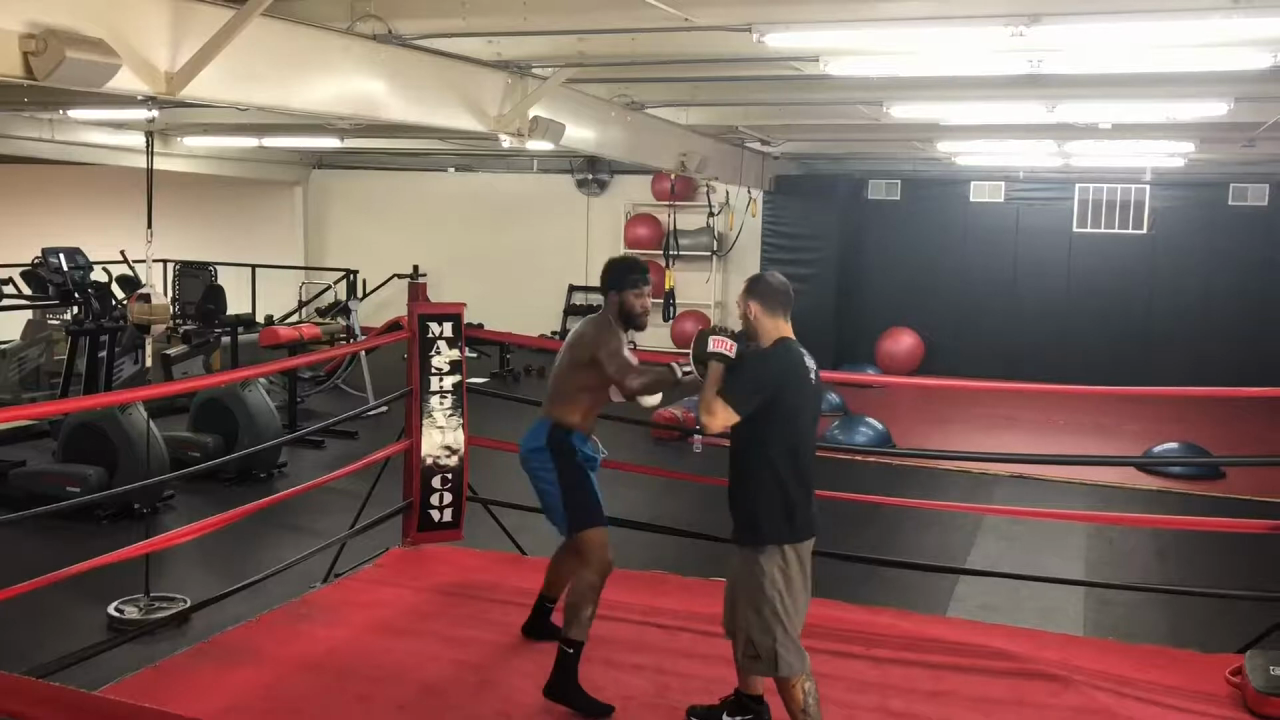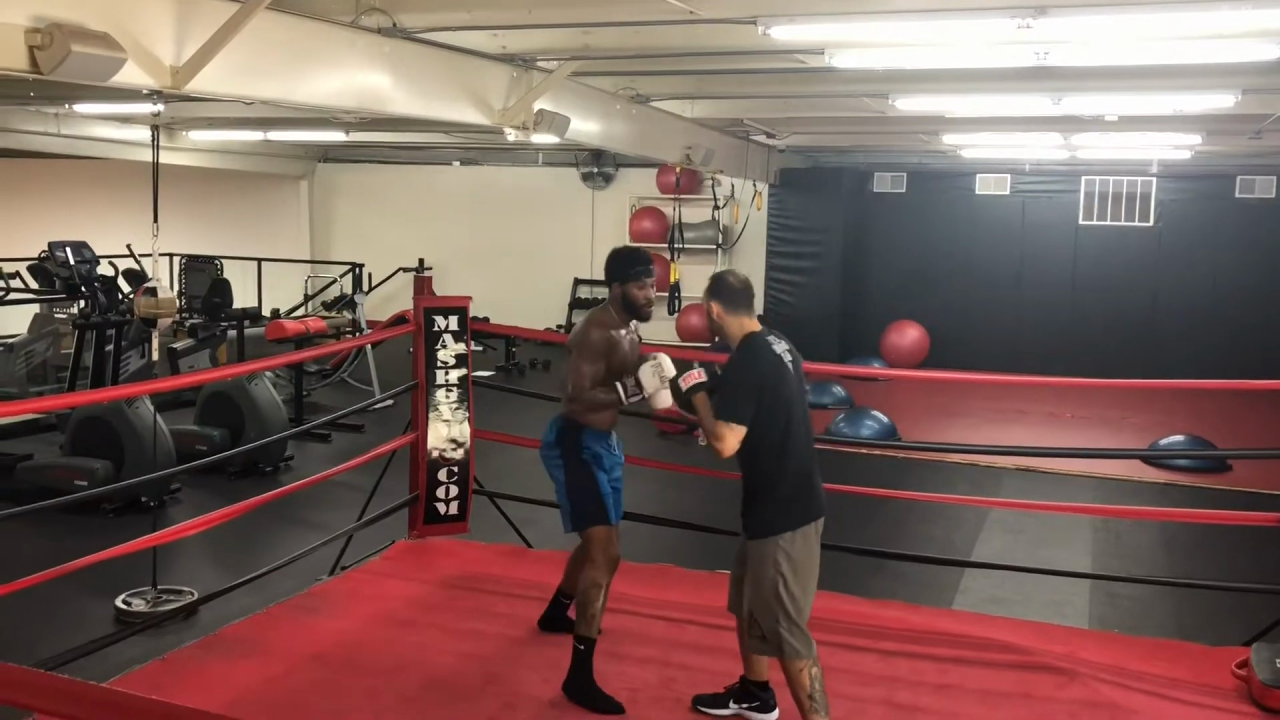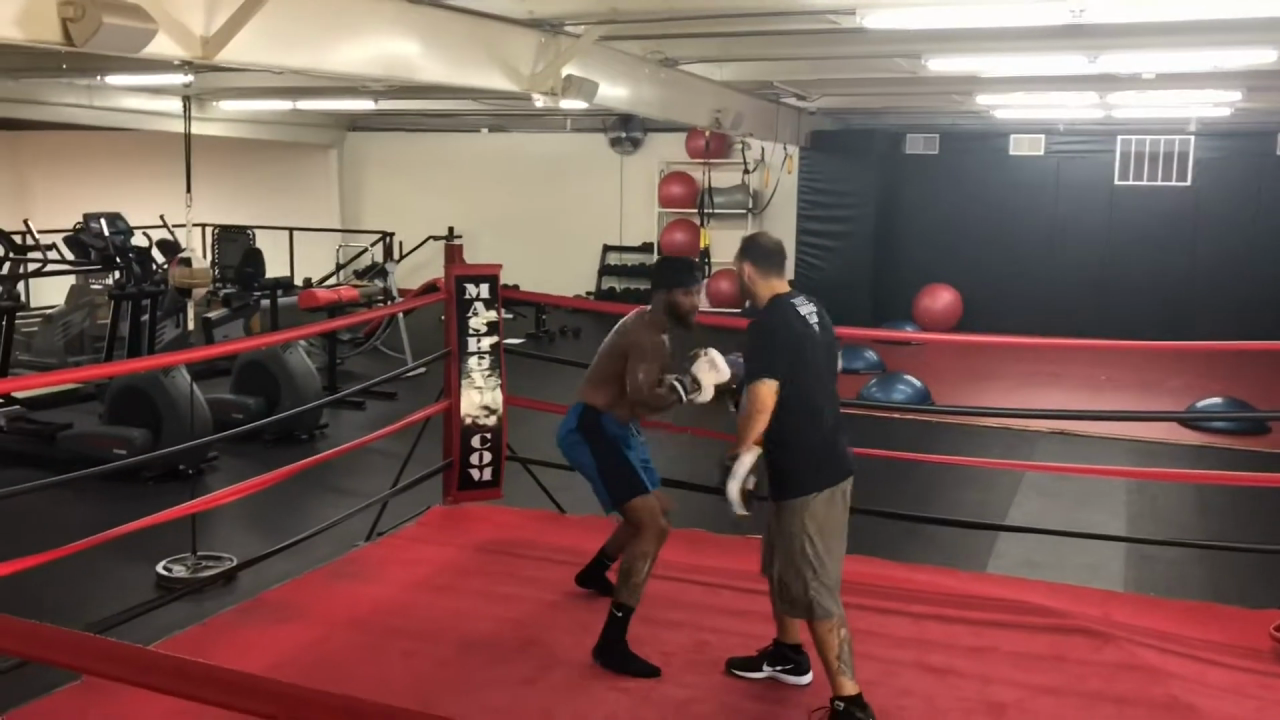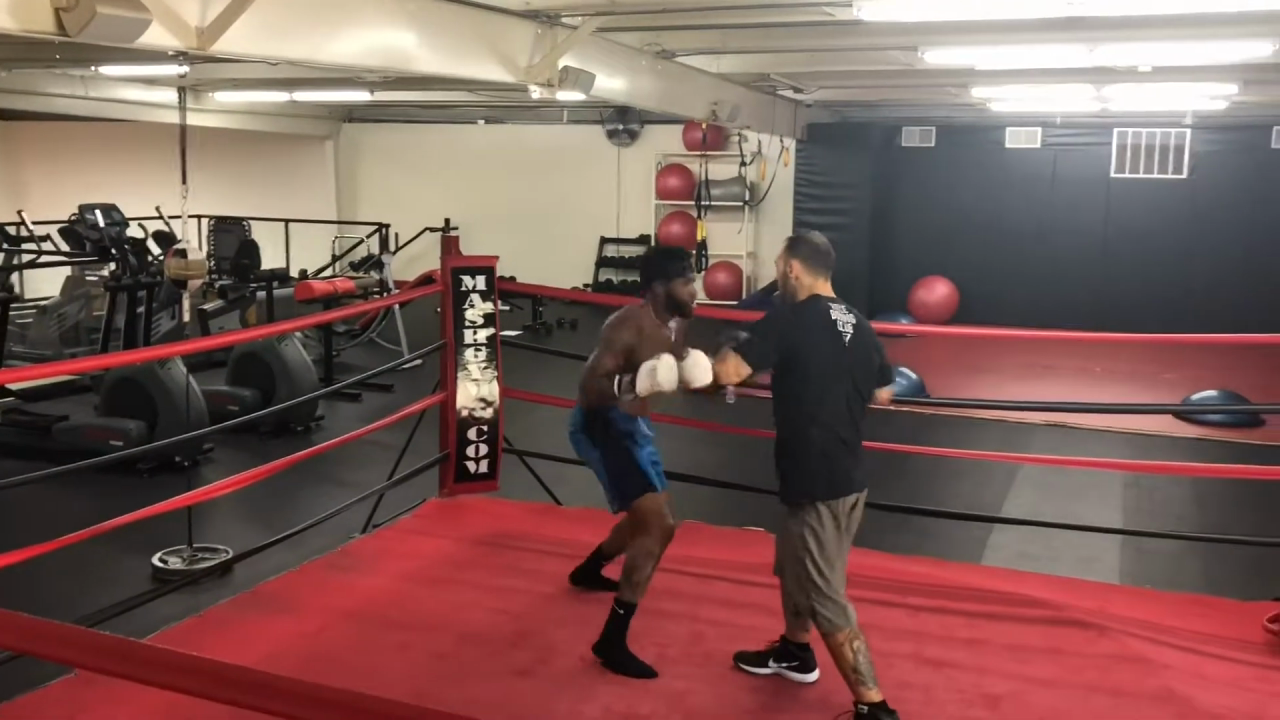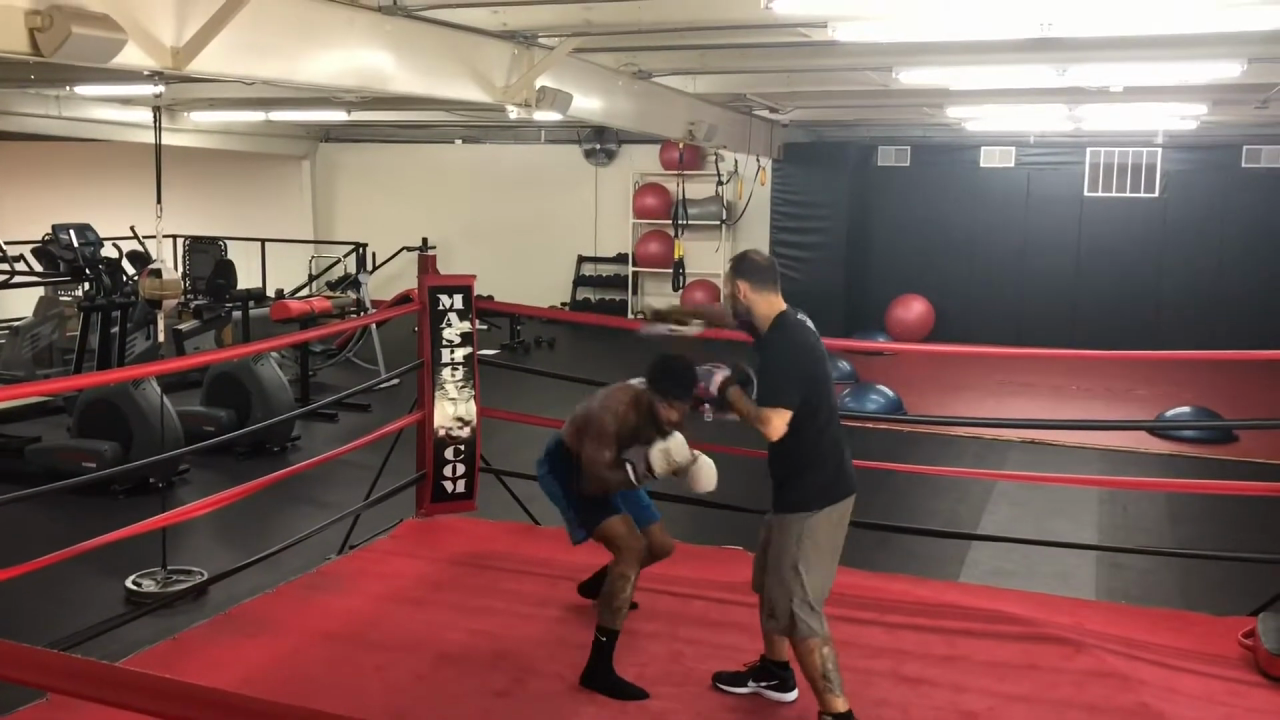
dt=1s
person 1, frame 1
left shoulder: (766, 363)
right shoulder: (801, 363)
left elbow: (712, 420)
left wrist: (717, 362)
right wrist: (734, 367)
left hip: (776, 527)
right hip: (782, 518)
left knee: (778, 641)
right knee: (742, 619)
person 1, frame 2
left shoulder: (743, 365)
right shoulder: (776, 345)
left elbow: (726, 443)
left wrist: (699, 396)
left hip: (785, 513)
right hip: (783, 502)
left knee: (785, 628)
right knee: (747, 602)
person 1, frame 3
left shoulder: (767, 324)
right shoulder: (805, 309)
left elbow: (761, 398)
right elbow: (828, 369)
left wrist: (742, 456)
left hip: (810, 474)
right hip: (824, 462)
left knee: (815, 588)
right knee: (781, 565)
right ankle: (786, 653)
person 1, frame 4
left shoulder: (788, 320)
right shoulder: (857, 326)
left elbow: (726, 372)
right elbow: (882, 394)
left wrist: (740, 344)
left hip: (816, 483)
right hip: (845, 475)
left knee: (823, 596)
right knee: (795, 569)
right ankle: (794, 652)
person 1, frame 5
left shoulder: (784, 346)
right shoulder: (782, 322)
left elbow: (773, 427)
right elbow: (729, 314)
left wrist: (731, 394)
right wrist: (681, 312)
left hip: (816, 492)
right hip: (800, 486)
left knee: (800, 603)
right knee: (771, 578)
right ankle: (775, 670)
person 2, frame 1
left shoulder: (598, 331)
right shoulder: (604, 334)
right elbow: (639, 383)
left wrist: (625, 388)
right wrist: (689, 371)
left hip: (558, 444)
right hip: (557, 448)
left knee: (579, 543)
right knee: (597, 559)
left ankle: (539, 620)
right ankle: (564, 679)
person 2, frame 2
left shoulder: (631, 328)
right shoulder: (596, 331)
right elbow: (580, 399)
left wrist: (653, 385)
right wrist: (636, 386)
left hip: (603, 443)
right hip: (575, 444)
left knee: (598, 543)
right knee: (605, 554)
left ankle: (556, 613)
right ankle: (580, 677)
person 2, frame 3
left shoulder: (653, 324)
right shoulder: (647, 332)
right elbow: (642, 402)
left wrist: (693, 381)
right wrist: (691, 382)
left hip: (615, 428)
right hip: (593, 430)
left knee: (654, 511)
right knee: (653, 528)
left ankle: (594, 573)
right ankle: (612, 644)
person 2, frame 4
left shoulder: (674, 325)
right shoulder: (630, 325)
left elbow: (670, 370)
right elbow: (590, 387)
left wrist: (687, 371)
right wrist: (637, 383)
left hip: (626, 424)
right hip: (601, 426)
left knee: (646, 515)
right knee: (659, 527)
left ankle: (589, 570)
right ankle: (612, 640)
person 2, frame 5
left shoulder: (665, 410)
right shoulder: (612, 409)
left elbow: (660, 445)
right elbow: (593, 482)
left wrist: (684, 459)
right wrist: (646, 465)
left hip: (606, 465)
right hip: (567, 465)
left knee: (660, 546)
right knee: (632, 549)
left ankle: (598, 585)
right ankle: (598, 669)
